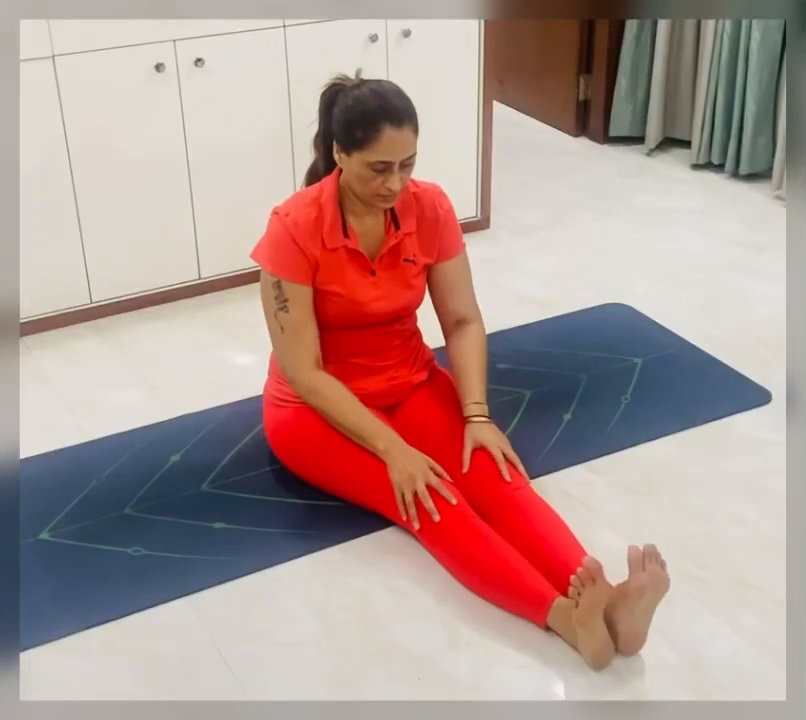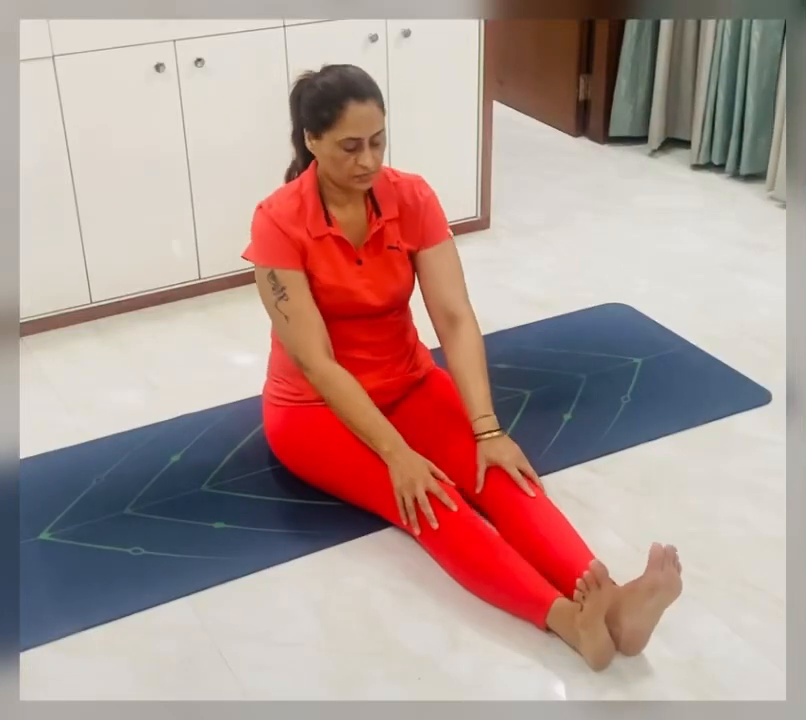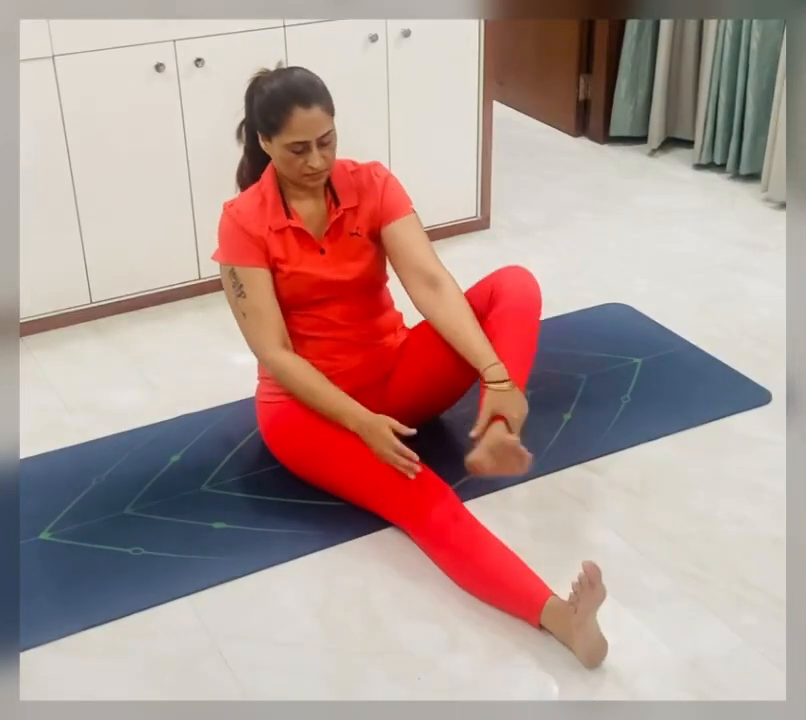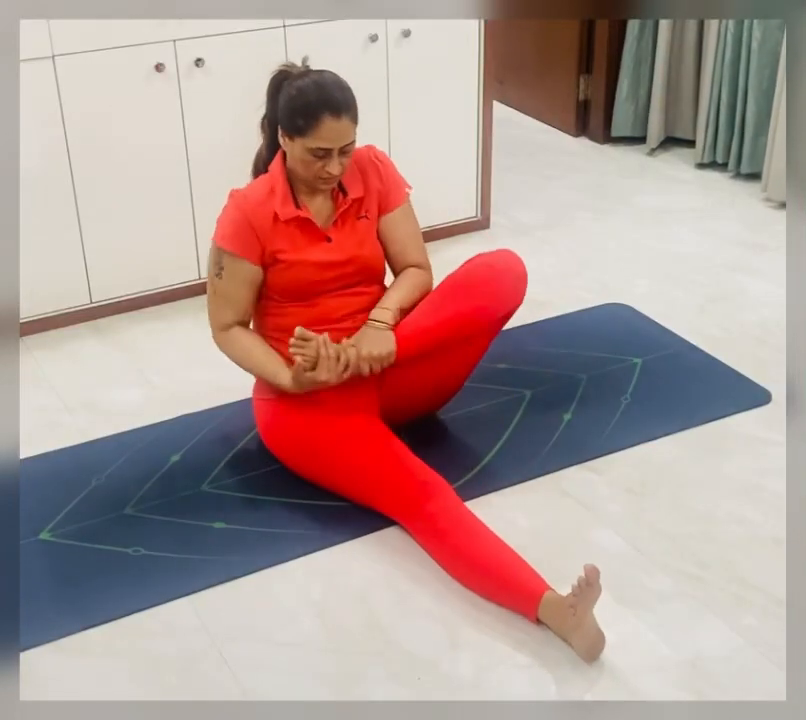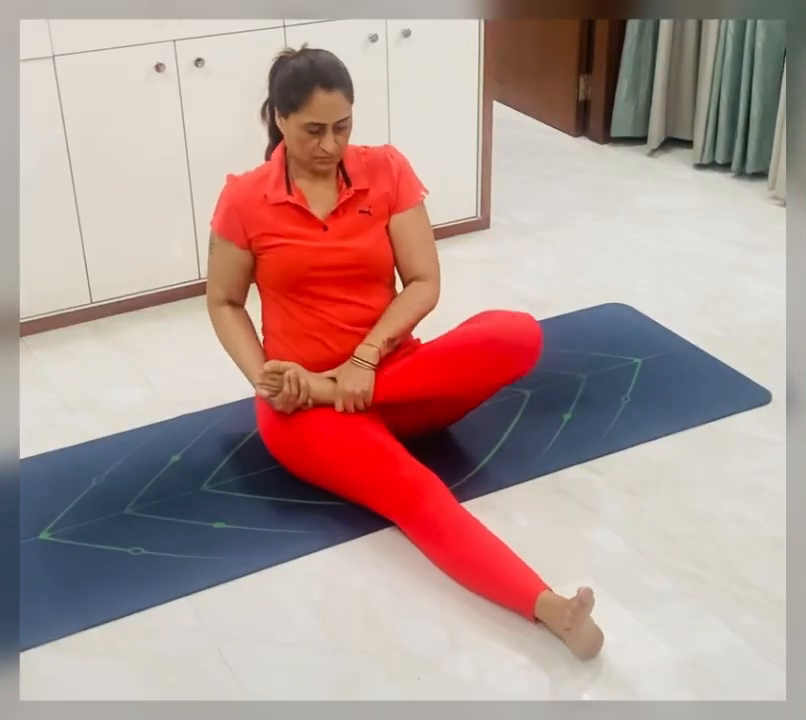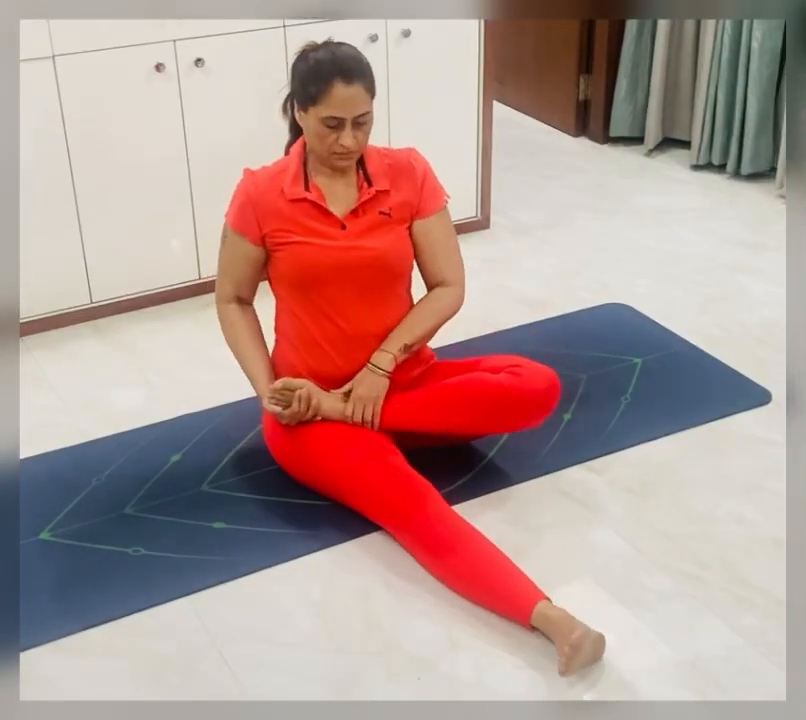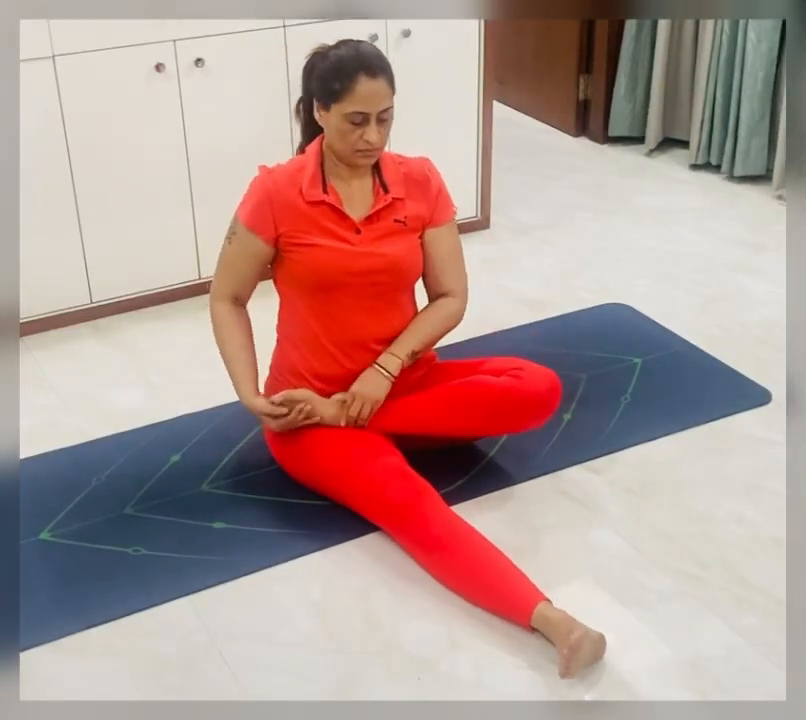
dt=0.5s
person 1, frame 1
left shoulder: (430, 207)
right shoulder: (294, 229)
left elbow: (463, 321)
right elbow: (303, 371)
left wrist: (477, 416)
right wrist: (392, 450)
left hip: (411, 385)
right hip: (316, 410)
left knee: (493, 478)
right knee: (430, 502)
left ankle: (602, 596)
right ankle: (565, 617)
person 1, frame 2
left shoulder: (412, 197)
right shoulder: (279, 222)
left elbow: (455, 318)
right elbow: (315, 362)
left wrist: (488, 431)
right wrist: (395, 454)
left hip: (407, 383)
right hip: (313, 408)
left knee: (498, 476)
right knee: (430, 503)
left ankle: (607, 598)
right ankle: (565, 619)
person 1, frame 3
left shoulder: (372, 183)
right shoulder: (244, 223)
left elbow: (430, 283)
right elbow: (275, 352)
left wrist: (495, 375)
right wrist: (363, 426)
left hip: (396, 370)
right hip: (306, 400)
left knee: (515, 285)
right knee: (422, 499)
left ankle: (492, 439)
right ankle: (554, 614)
person 1, frame 4
left shoulder: (374, 170)
right shoulder: (247, 214)
left elbow: (415, 269)
right elbow: (229, 329)
left wrist: (379, 326)
right wrist: (292, 376)
left hip: (391, 374)
right hip: (302, 398)
left knee: (504, 271)
right knee: (420, 494)
left ankle: (364, 356)
right ankle: (551, 608)
person 1, frame 5
left shoulder: (387, 170)
right shoulder: (244, 200)
left elbow: (424, 283)
right elbow: (223, 304)
left wrist: (364, 361)
right wrist: (263, 379)
left hip: (392, 372)
right hip: (307, 403)
left knee: (519, 336)
right knee: (416, 495)
left ankle: (335, 394)
person 1, frame 6
left shoulder: (409, 173)
right shoulder: (261, 194)
left elbow: (448, 287)
right elbow: (232, 300)
left wrist: (381, 366)
right wrist: (268, 390)
left hip: (404, 379)
right hip: (313, 408)
left knee: (536, 389)
right knee: (415, 507)
left ankle: (345, 411)
person 1, frame 7
left shoulder: (421, 182)
right shoulder: (275, 192)
left elbow: (451, 298)
right elbow: (226, 299)
left wrist: (385, 369)
right wrist: (250, 395)
left hip: (405, 381)
right hip: (311, 400)
left knee: (538, 390)
right knee: (407, 502)
left ankle: (342, 424)
